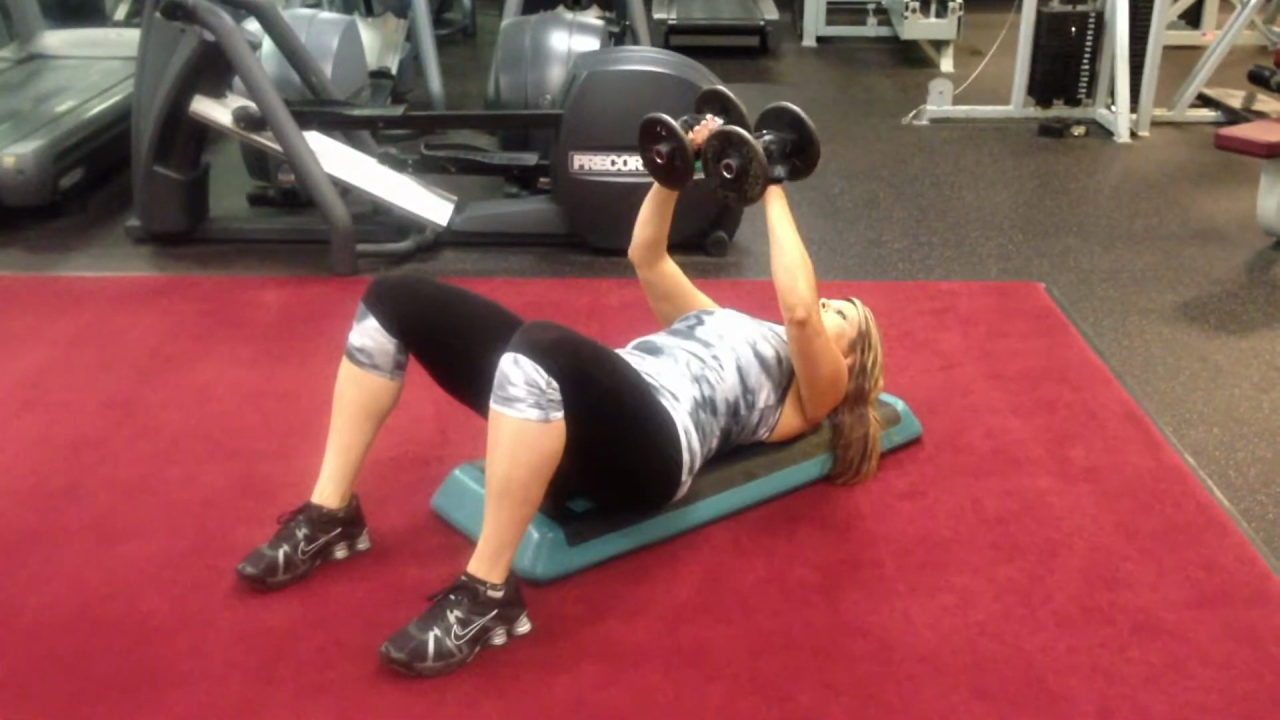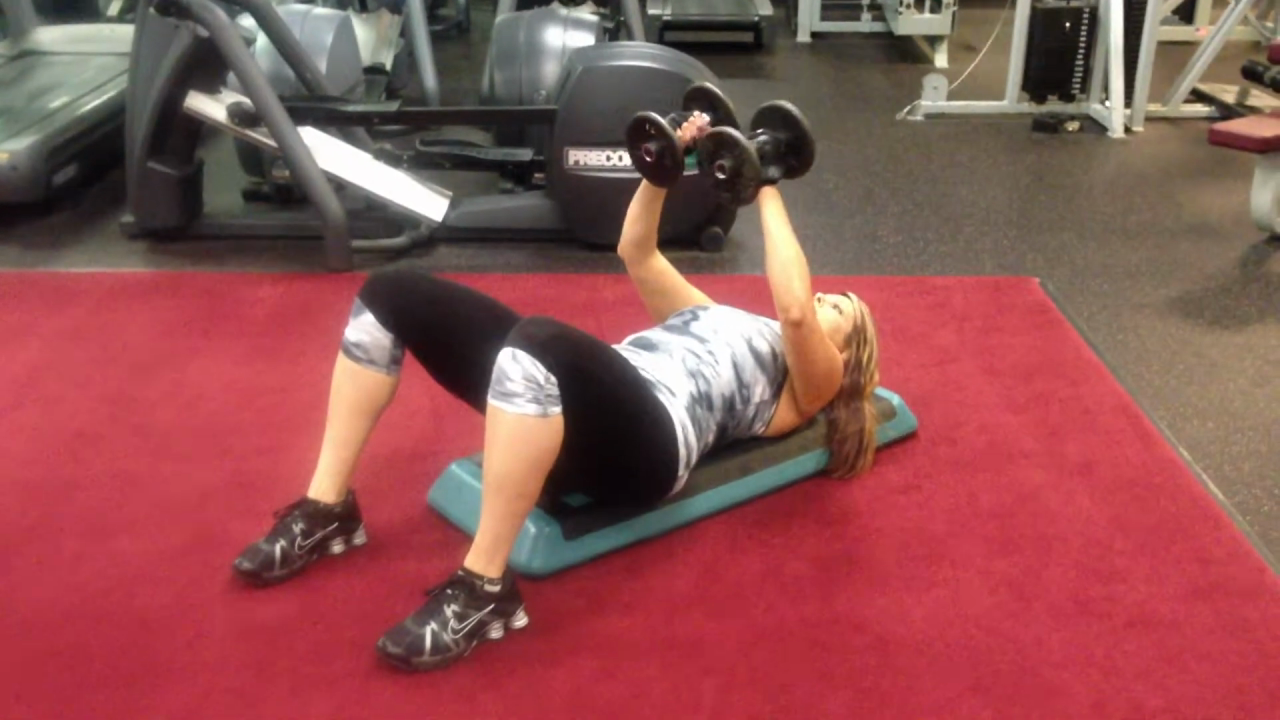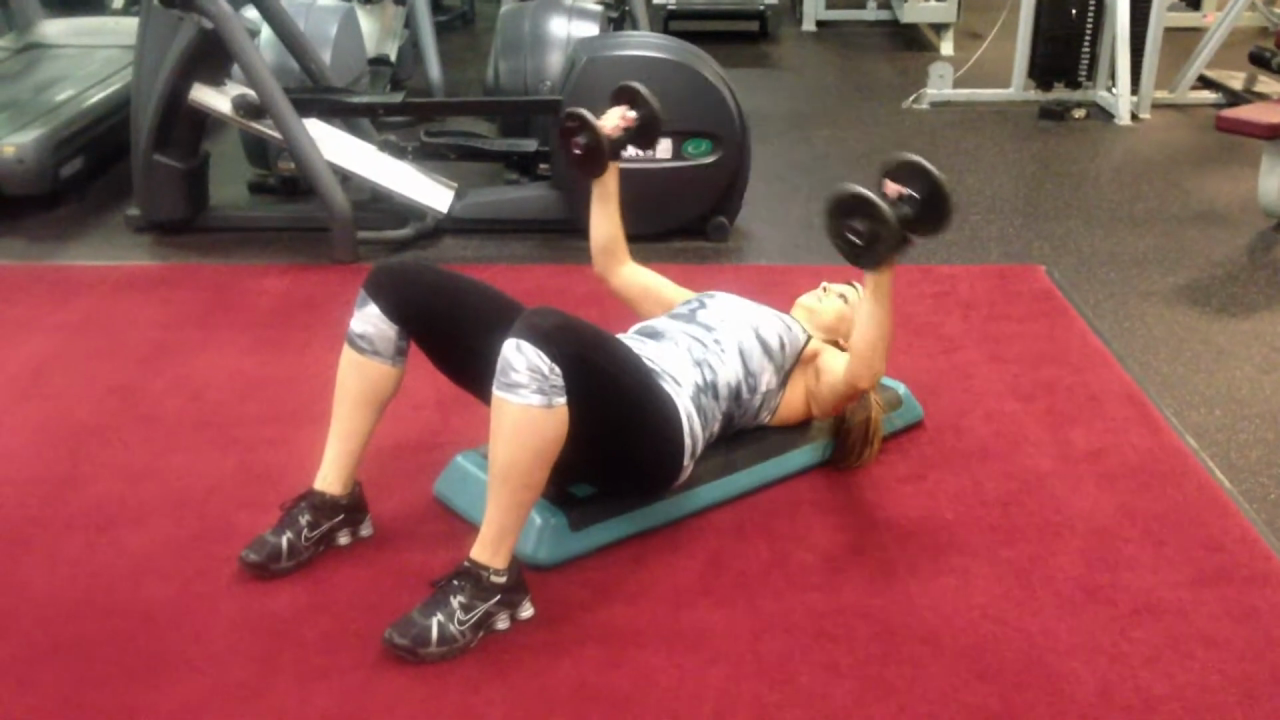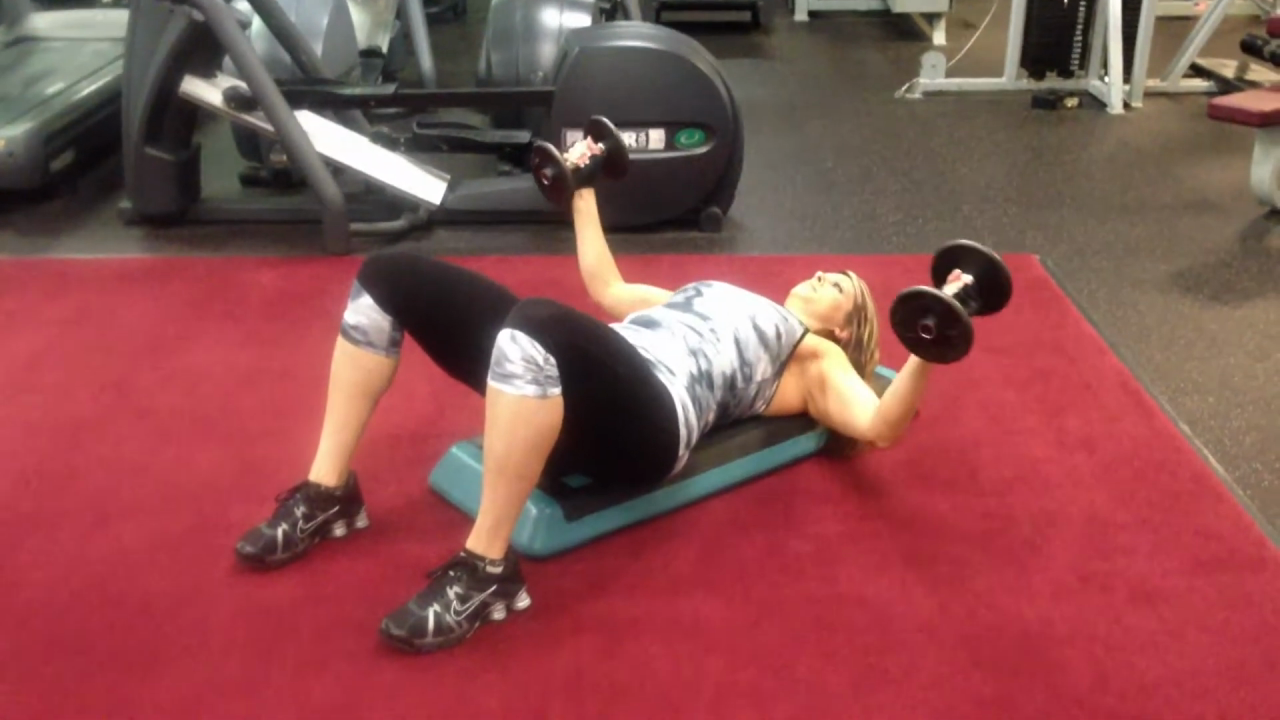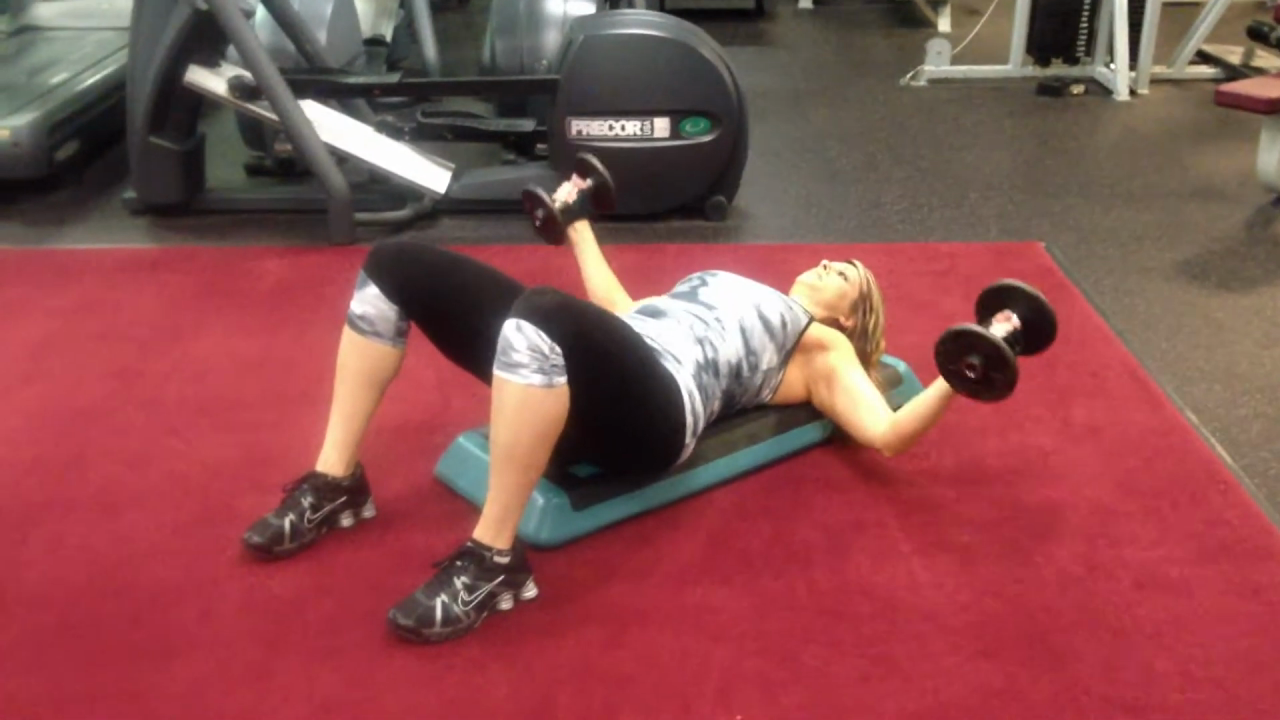
dt=0.5s
person 1, frame 1
left shoulder: (815, 389)
right shoulder: (725, 324)
left elbow: (799, 309)
right elbow: (647, 258)
left wrist: (773, 194)
left hip: (653, 442)
right hip: (587, 402)
left knee: (539, 344)
right knee: (395, 297)
left ankle: (486, 594)
right ankle: (330, 515)
person 1, frame 2
left shoulder: (808, 382)
right shoulder: (718, 319)
left elbow: (794, 312)
right elbow: (637, 254)
left wrist: (768, 193)
left hip: (650, 437)
right hip: (579, 400)
left knee: (537, 340)
right knee: (392, 292)
left ankle: (484, 588)
right ankle: (326, 509)
person 1, frame 3
left shoulder: (815, 367)
right shoulder: (714, 307)
left elbow: (863, 372)
right elbow: (613, 263)
left wrist: (880, 265)
right wrist: (607, 161)
left hip: (656, 427)
right hip: (580, 386)
left knee: (541, 330)
right knee: (396, 283)
left ankle: (490, 579)
right ankle: (333, 501)
person 1, frame 4
left shoulder: (815, 359)
right shoulder: (719, 297)
left elbow: (878, 426)
right elbow: (605, 289)
right wrist: (582, 189)
left hip: (650, 416)
right hip: (581, 380)
left knee: (537, 322)
right knee: (390, 275)
left ankle: (486, 570)
right ankle: (328, 493)
person 1, frame 5
left shoulder: (821, 348)
right shoulder: (730, 291)
left elbow: (885, 432)
right elbow: (615, 308)
right wrist: (578, 225)
left hip: (657, 405)
right hip: (595, 372)
left knee: (538, 314)
right knee: (396, 264)
left ankle: (493, 560)
right ankle: (334, 483)
